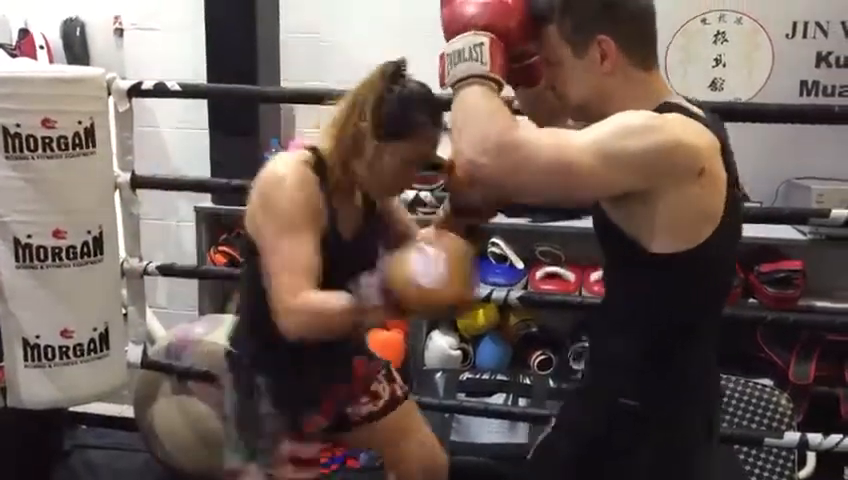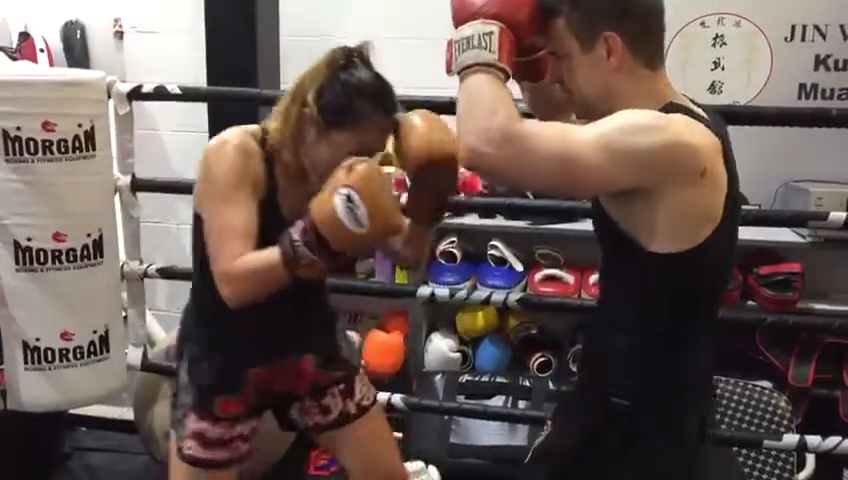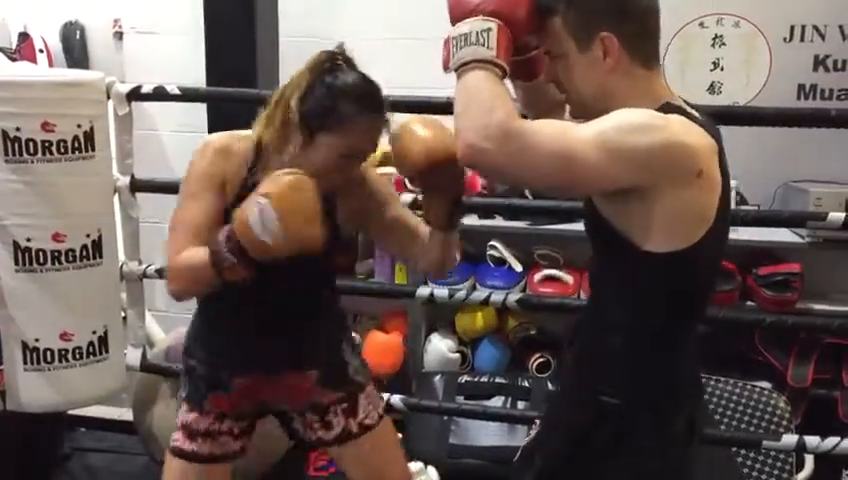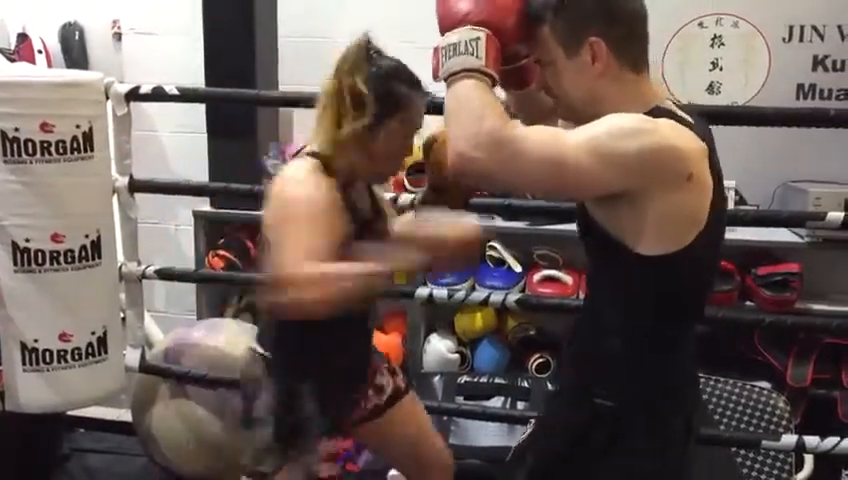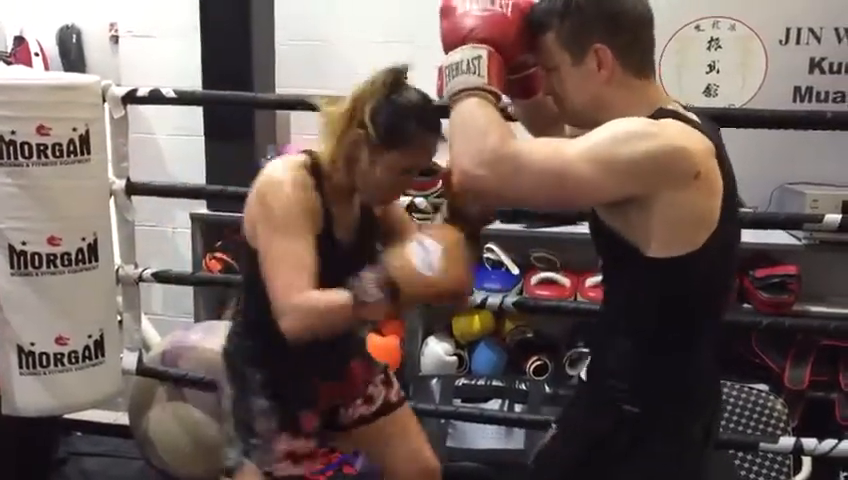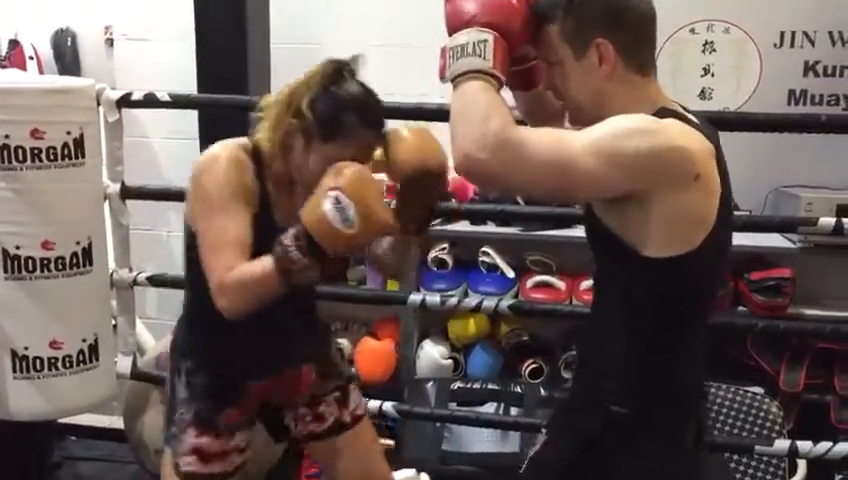
dt=0.2s
person 1, frame 1
left shoulder: (664, 143)
right shoulder: (679, 126)
left elbow: (483, 161)
right elbow: (556, 128)
left wrist: (473, 54)
right wrist: (520, 59)
left hip: (645, 417)
right hip: (660, 394)
person 1, frame 2
left shoulder: (666, 143)
right shoulder: (680, 127)
left elbow: (487, 147)
right elbow: (557, 125)
left wrist: (481, 45)
right wrist: (525, 51)
left hip: (637, 417)
right hip: (651, 395)
person 1, frame 3
left shoulder: (662, 143)
right shoulder: (674, 128)
left elbow: (484, 143)
right elbow: (549, 126)
left wrist: (479, 39)
right wrist: (521, 51)
left hip: (627, 417)
right hip: (636, 396)
person 1, frame 4
left shoulder: (652, 147)
right shoulder: (667, 130)
left elbow: (477, 151)
right elbow: (547, 145)
left wrist: (468, 41)
right wrist: (513, 57)
left hip: (626, 416)
right hip: (634, 397)
person 1, frame 5
left shoulder: (659, 148)
right shoulder: (674, 133)
left elbow: (479, 172)
right elbow: (555, 151)
left wrist: (472, 63)
right wrist: (517, 71)
left hip: (644, 422)
right hip: (660, 399)
person 1, frame 6
left shoulder: (660, 147)
right shoulder: (671, 133)
left elbow: (482, 155)
right elbow: (551, 147)
left wrist: (476, 48)
right wrist: (518, 61)
left hip: (633, 425)
right hip: (644, 403)
person 2, frame 1
left shoulder: (377, 181)
right shoulder: (289, 182)
right elbow: (295, 314)
right wrist: (383, 297)
left hip: (343, 359)
right hip: (274, 374)
person 2, frame 2
left shoulder: (351, 168)
right shoulder: (235, 153)
left elbow: (408, 251)
right elbow: (233, 282)
left wrist: (430, 196)
right wrist: (319, 239)
left hip: (310, 347)
right hip: (221, 358)
person 2, frame 3
left shoulder: (359, 183)
right shoulder: (222, 157)
left elbow: (434, 261)
right elbow: (178, 278)
left wrist: (442, 198)
right wrist: (242, 245)
left hip: (320, 358)
right hip: (226, 362)
person 2, frame 4
left shoulder: (357, 175)
right shoulder: (304, 185)
left elbow: (389, 235)
right elbow: (291, 290)
right wrist: (404, 257)
left hip: (350, 353)
right hip: (302, 374)
person 2, frame 5
left shoulder: (373, 187)
right shoulder: (286, 186)
right elbow: (295, 315)
right wrist: (385, 294)
left hip: (341, 360)
right hip: (271, 376)
person 2, frame 6
left shoulder: (335, 179)
right shoulder: (226, 166)
left elbow: (390, 259)
right elbow: (229, 294)
left wrist: (415, 208)
right wrist: (311, 245)
left hip: (302, 358)
right hip: (215, 369)
